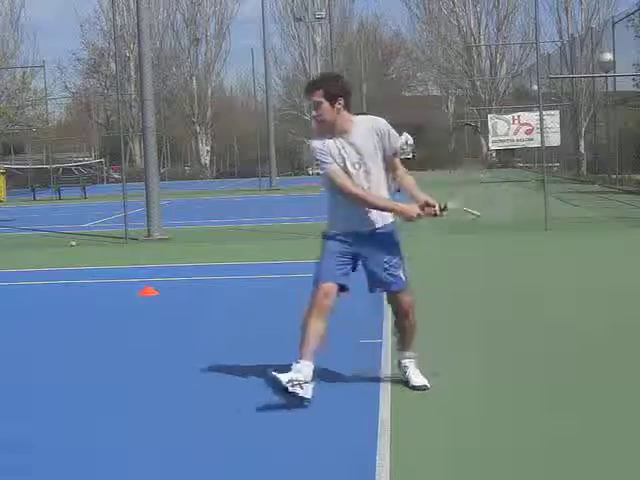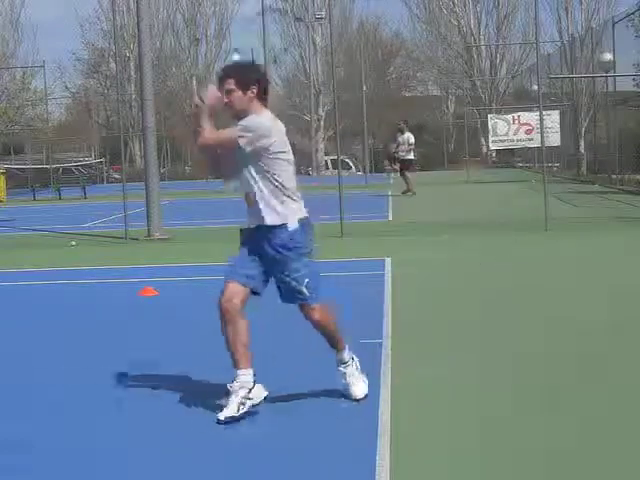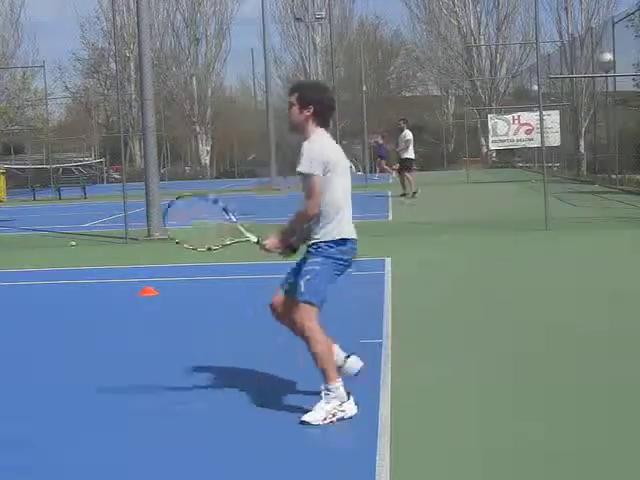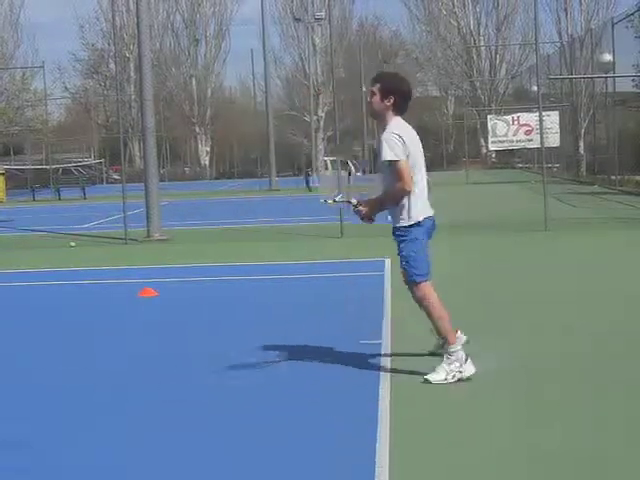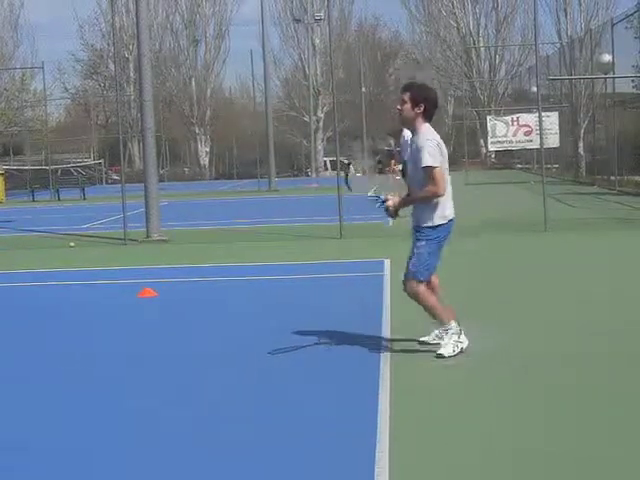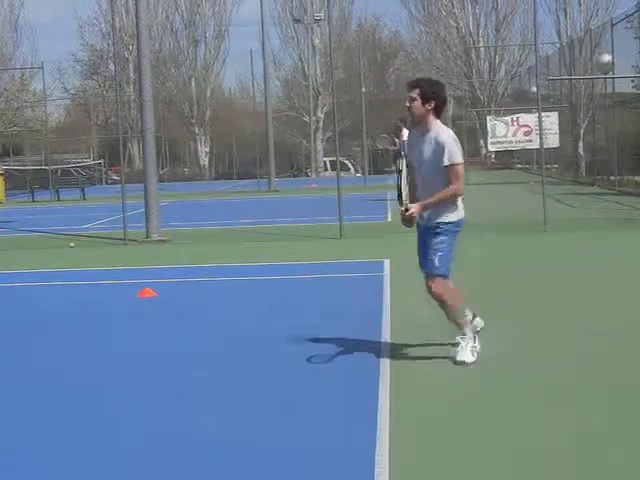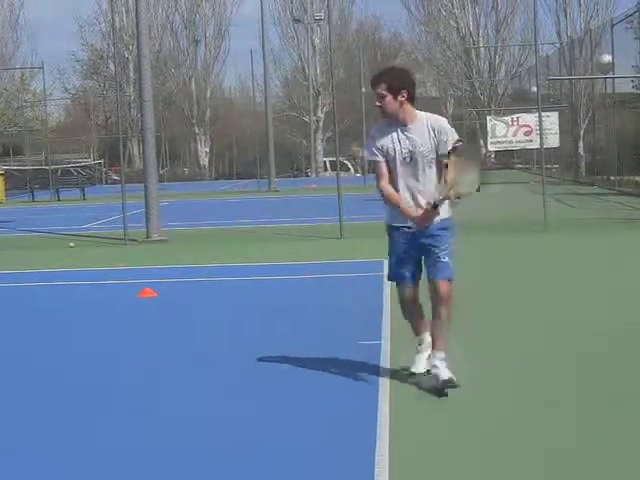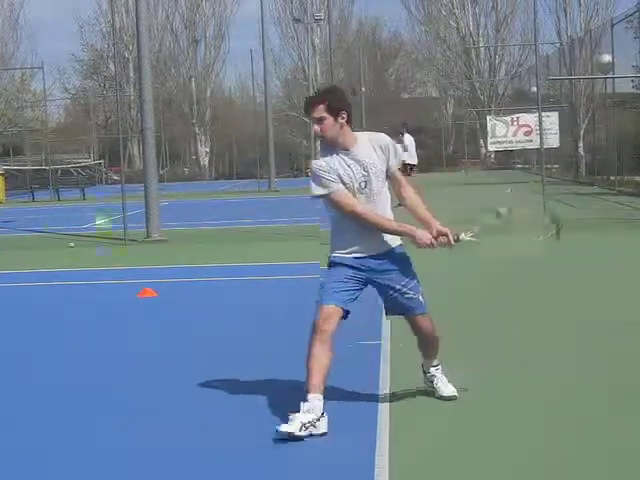
dt=0.5s
person 1, frame 1
left shoulder: (377, 127)
right shoulder: (319, 144)
left elbow: (397, 169)
right elbow: (350, 192)
left wrist: (419, 197)
right wrist: (400, 208)
left hip: (379, 232)
right hip: (340, 235)
left knee: (403, 301)
right knee: (322, 297)
left ankle: (407, 362)
right ankle: (302, 374)
person 1, frame 2
left shoulder: (262, 125)
right shoulder: (248, 129)
left elbow: (206, 143)
right elbow: (217, 162)
left wrist: (204, 111)
right wrist: (205, 110)
left hip: (286, 231)
right hip: (258, 232)
left knee: (312, 310)
right knee: (229, 301)
left ankle: (348, 364)
right ankle: (245, 383)
person 1, frame 3
left shoulder: (313, 147)
right shoulder: (326, 146)
left elbow: (312, 208)
left wrist: (281, 238)
right wrist: (292, 239)
left hip: (332, 245)
right hip: (326, 244)
left knee: (304, 317)
right knee: (280, 305)
left ankle: (337, 397)
right ankle: (338, 358)
person 1, frame 4
left shoulder: (391, 135)
right shoulder: (404, 131)
left elbow: (404, 185)
left wrist: (372, 206)
right wrist: (375, 203)
left hip: (411, 224)
right hip: (414, 221)
left knee: (422, 289)
right knee: (417, 285)
left ankle: (457, 358)
right ankle: (450, 335)
person 1, frame 5
left shoulder: (426, 141)
right shoulder: (418, 138)
left elbow: (437, 188)
left wrist: (401, 201)
right wrist: (401, 200)
left hip: (433, 223)
right hip: (427, 221)
left knee: (413, 285)
right knee: (426, 278)
left ankle: (454, 332)
right ankle: (447, 327)
person 1, frame 6
left shoulder: (445, 139)
right shoulder: (414, 135)
left elbow: (457, 187)
left wrist: (421, 206)
right wrist: (410, 208)
left hip: (445, 222)
right hip: (425, 221)
left knee: (436, 286)
right knee: (436, 278)
left ankle: (468, 337)
right ankle: (470, 318)
person 1, frame 7
left shoulder: (437, 125)
right shoulder: (378, 134)
right elbow: (383, 184)
left wrist: (434, 205)
right wrist: (409, 213)
left hip: (437, 223)
right hip: (400, 226)
left knee: (442, 289)
right knee: (406, 294)
left ankle: (438, 360)
right ankle: (424, 344)
person 1, frame 8
left shoulder: (380, 143)
right shoulder: (321, 166)
left elbow: (403, 188)
right elbow: (358, 212)
left wrist: (431, 223)
right wrist: (411, 232)
left hip: (389, 253)
right hip: (346, 258)
left knee: (423, 325)
right knee: (323, 325)
left ankle: (433, 371)
right ankle: (312, 410)
